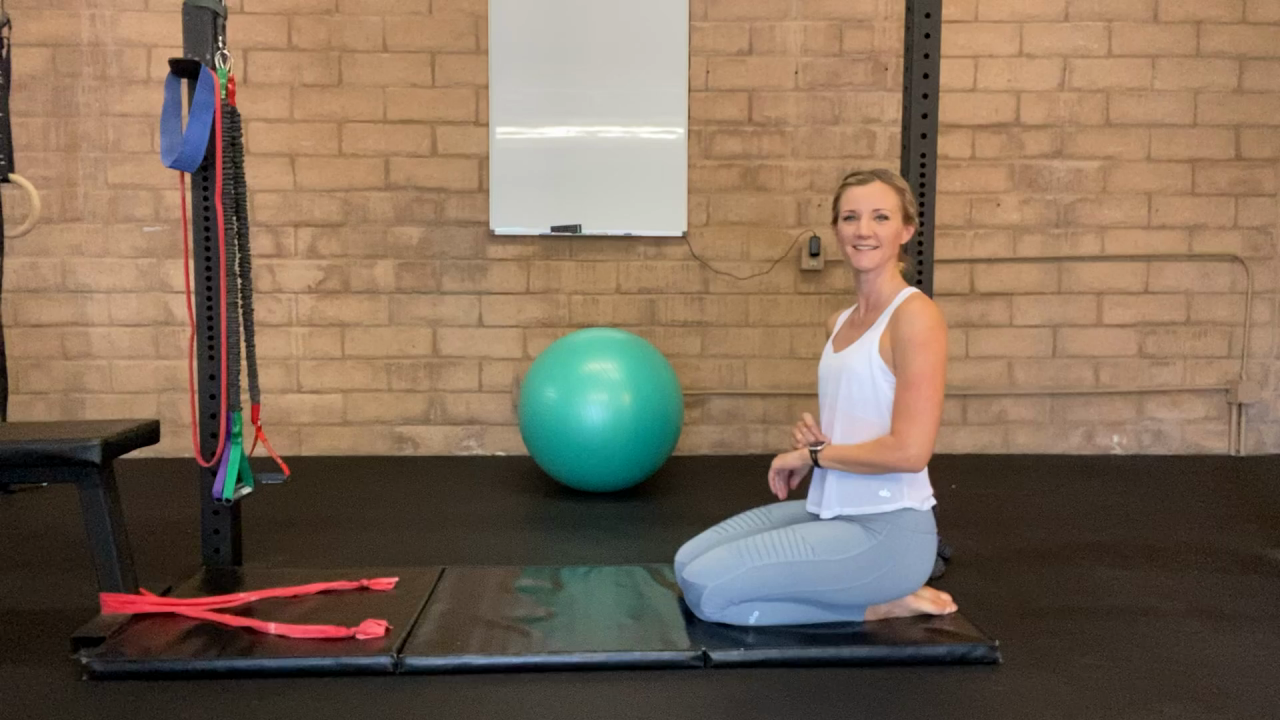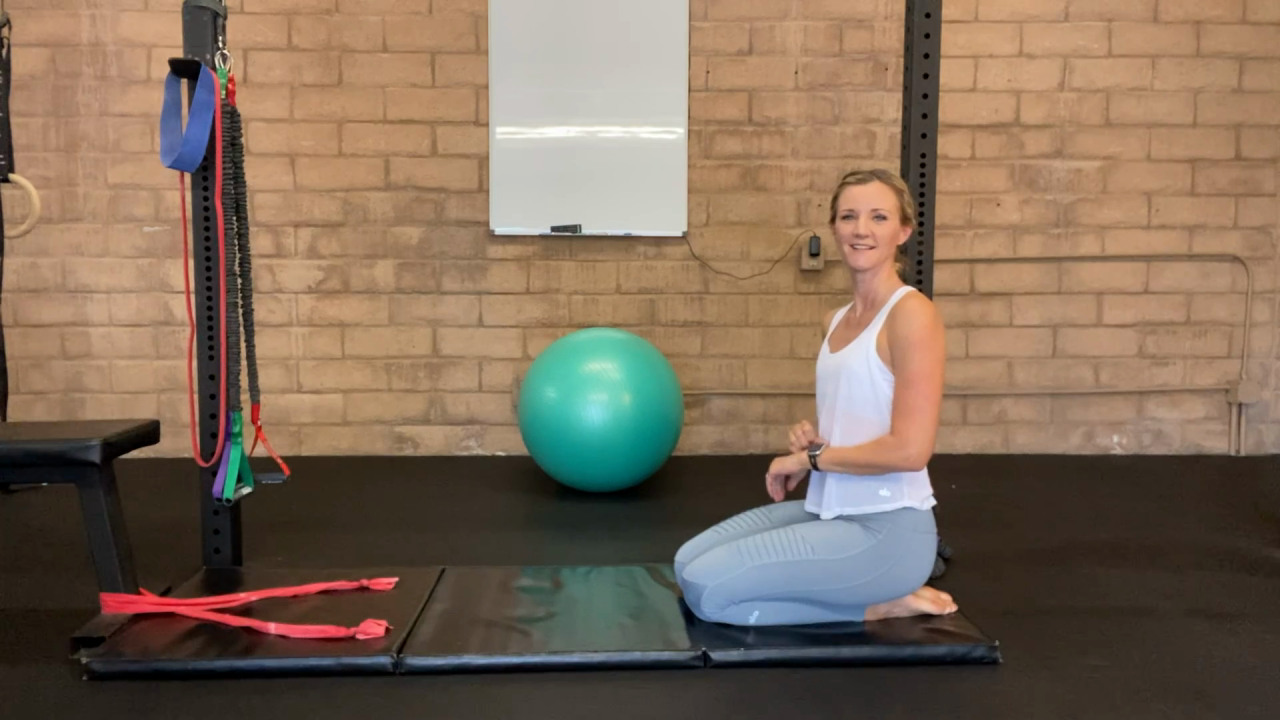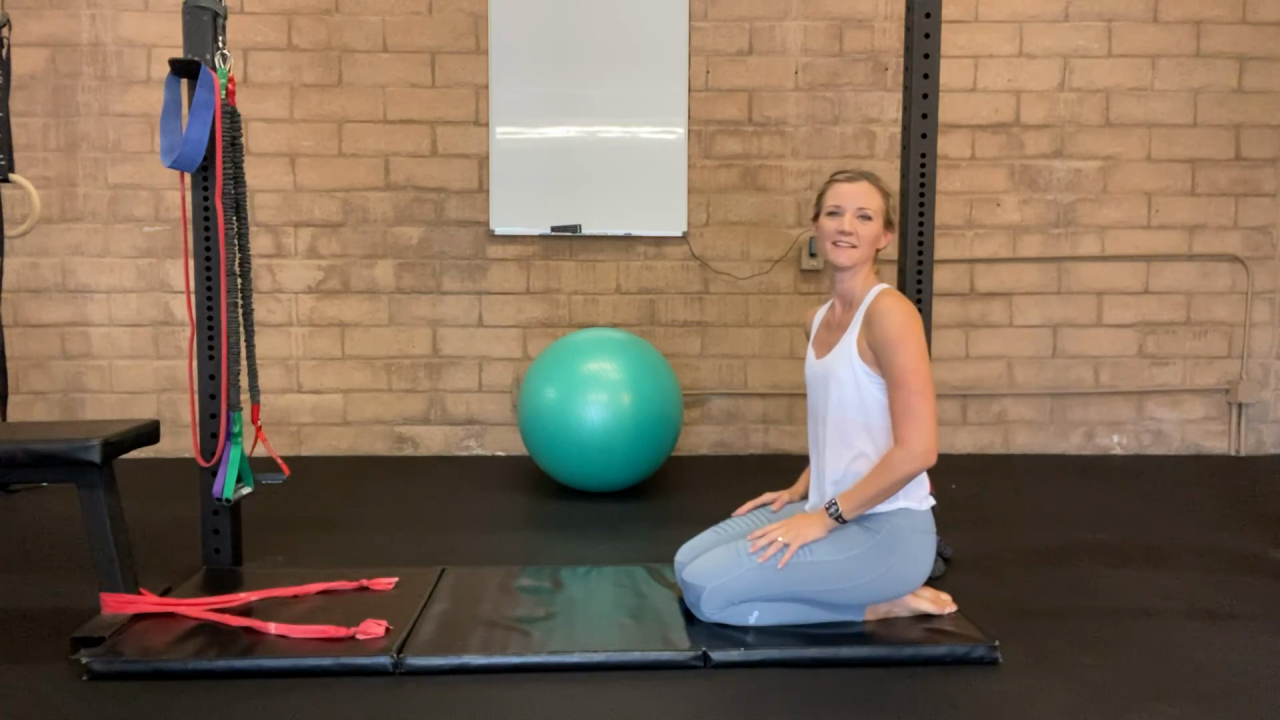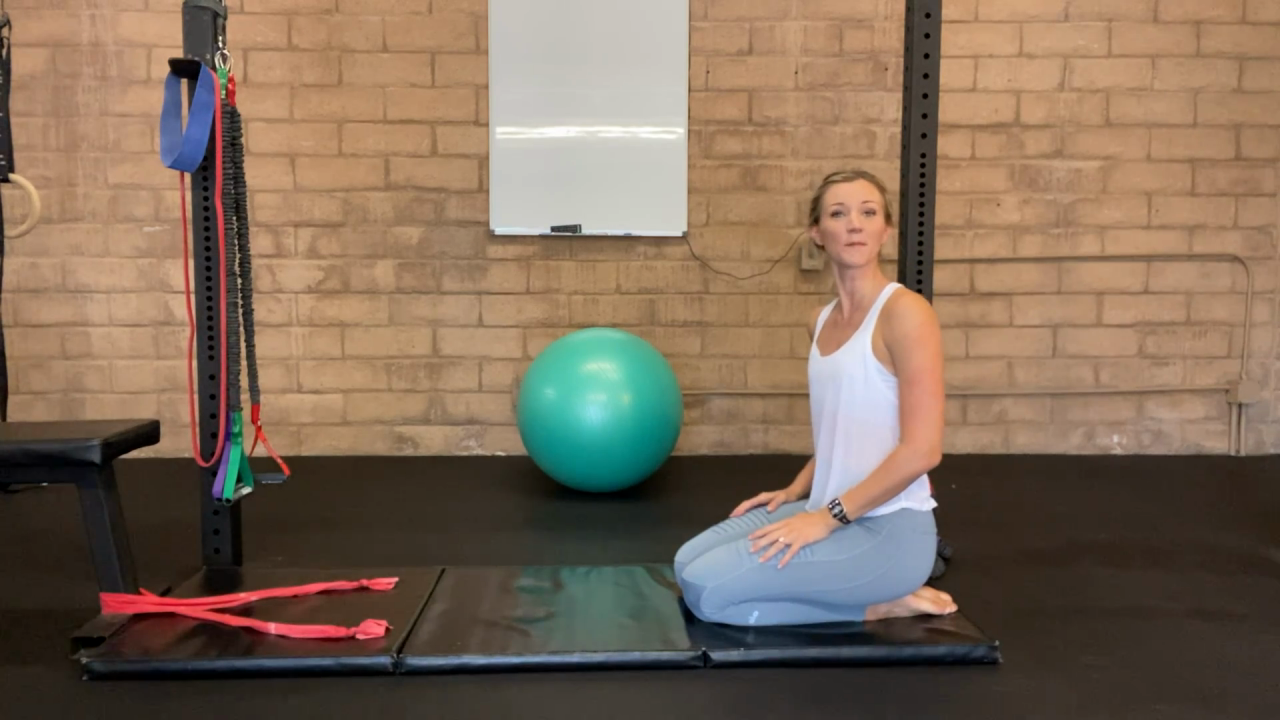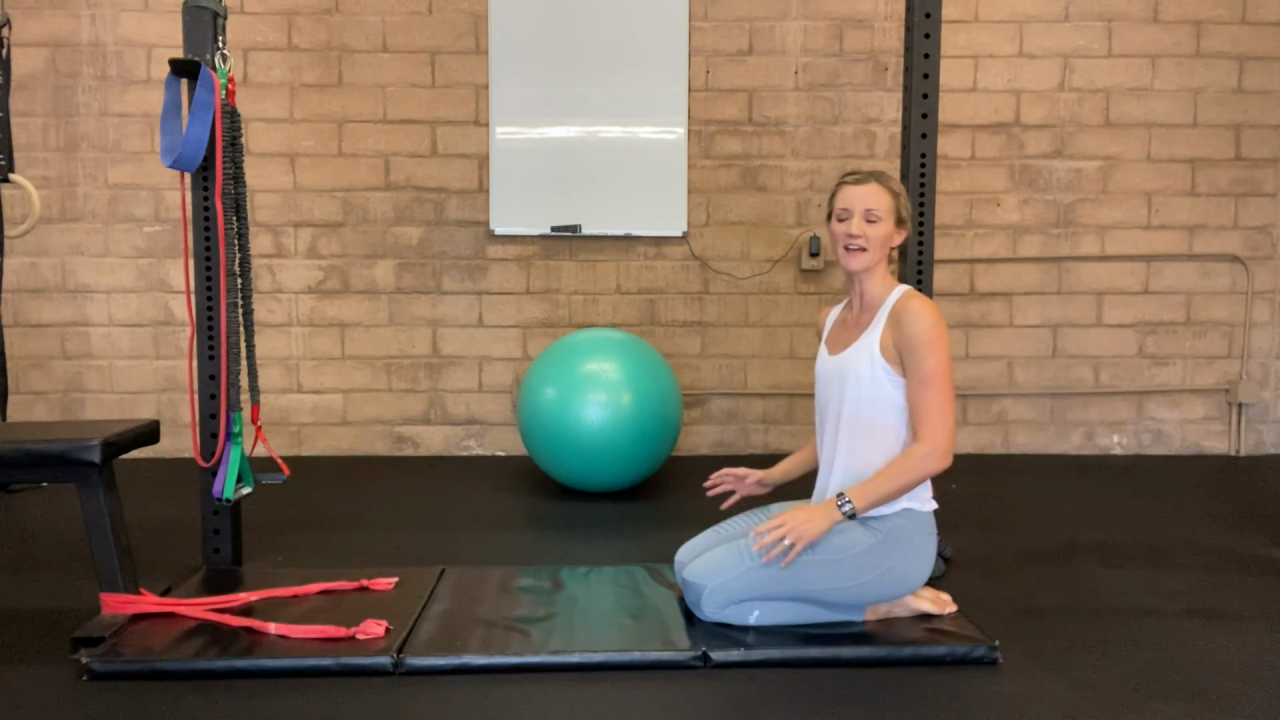
dt=0.7s
person 1, frame 1
left shoulder: (914, 315)
right shoulder: (840, 322)
left elbow: (910, 450)
left wrist: (812, 453)
right wrist: (809, 437)
left hip: (887, 531)
right hip: (830, 511)
left knee: (708, 589)
right knee: (690, 564)
left ankle: (879, 604)
right ankle: (870, 593)
person 1, frame 2
left shoulder: (911, 314)
right shoulder: (836, 320)
left elbow: (910, 450)
left wrist: (809, 458)
right wrist: (809, 439)
left hip: (887, 531)
right hip: (829, 512)
left knee: (708, 588)
right knee: (689, 564)
left ankle: (879, 603)
right ankle: (869, 592)
person 1, frame 3
left shoulder: (889, 312)
right shoulder: (819, 319)
left elbow: (918, 450)
left wrist: (826, 518)
right wrist: (799, 492)
left hip: (885, 529)
right hip: (835, 511)
left knee: (707, 591)
right knee: (689, 565)
left ankle: (877, 604)
right ankle: (869, 593)
person 1, frame 4
left shoulder: (905, 312)
right shoulder: (822, 320)
left elbow: (922, 449)
left wrist: (829, 517)
right wrist: (795, 492)
left hip: (888, 532)
right hip: (836, 512)
left knee: (707, 590)
right knee: (689, 565)
left ankle: (879, 603)
right ankle: (871, 593)
person 1, frame 5
left shoulder: (912, 314)
right shoulder: (831, 320)
left elbow: (935, 450)
left wrist: (833, 510)
right wrist: (773, 476)
left hip: (890, 532)
right hip: (837, 515)
left knee: (709, 590)
right knee: (689, 565)
left ankle: (878, 604)
right ankle: (872, 594)
